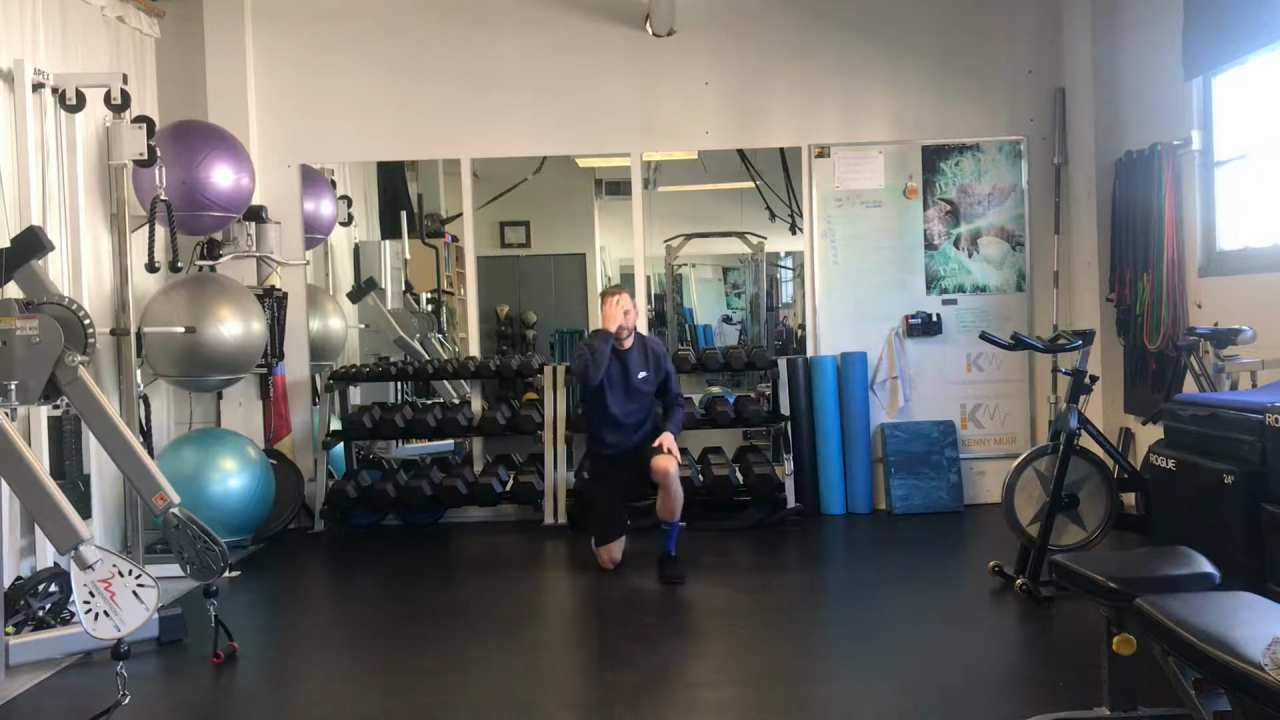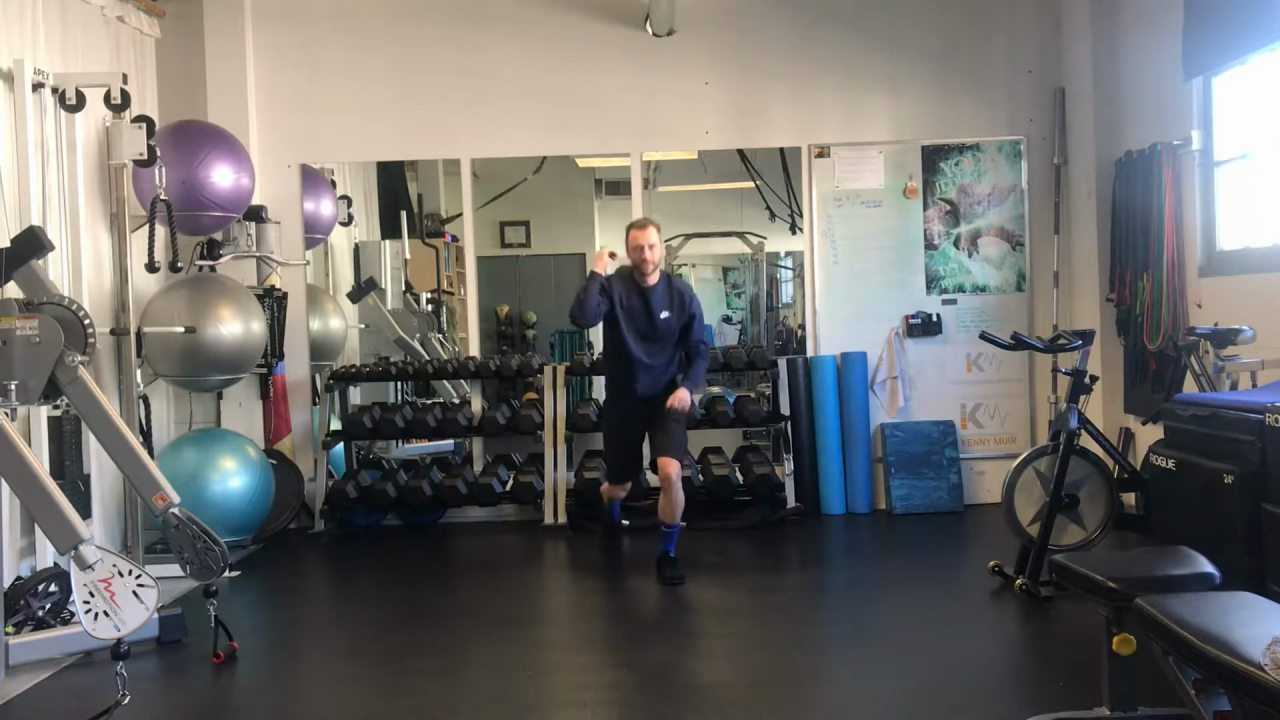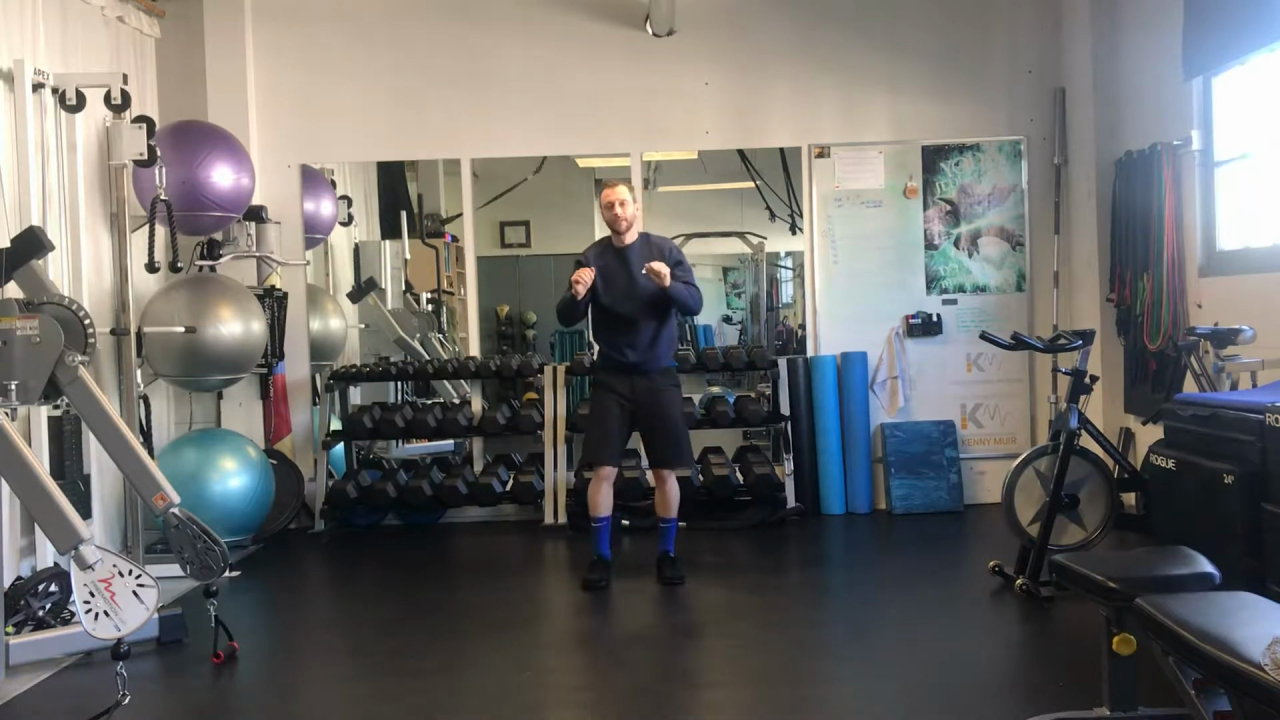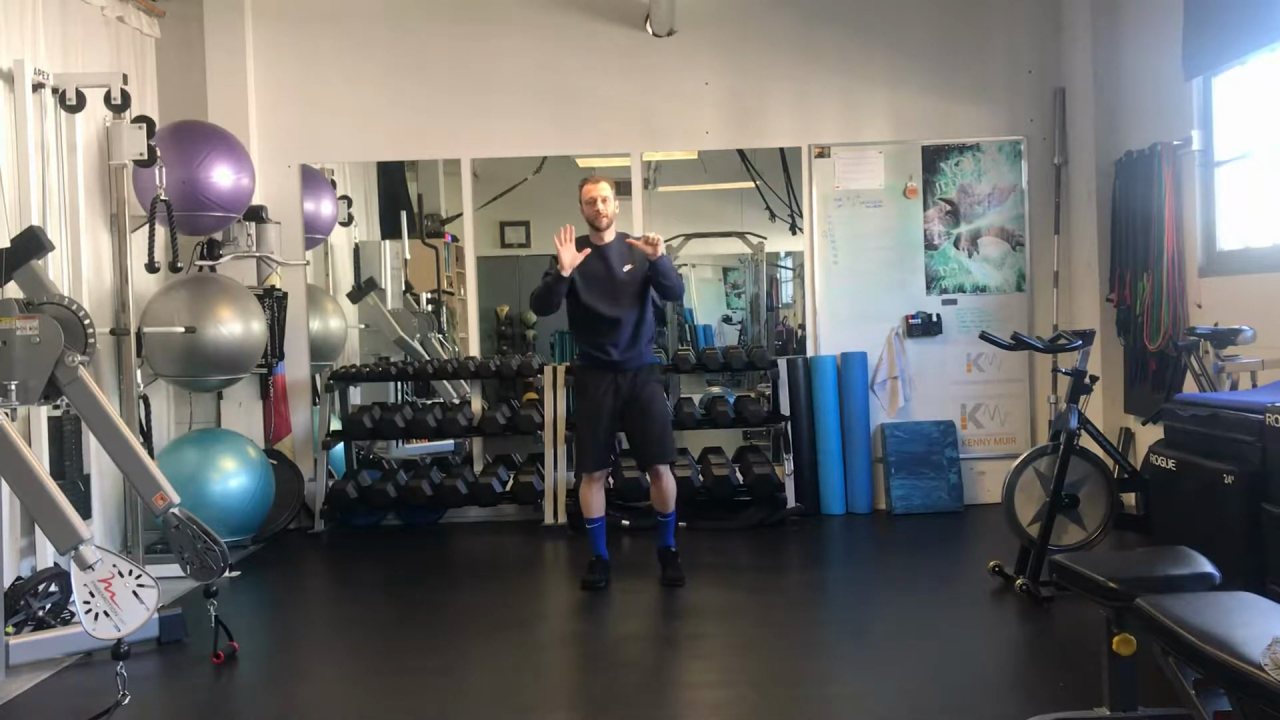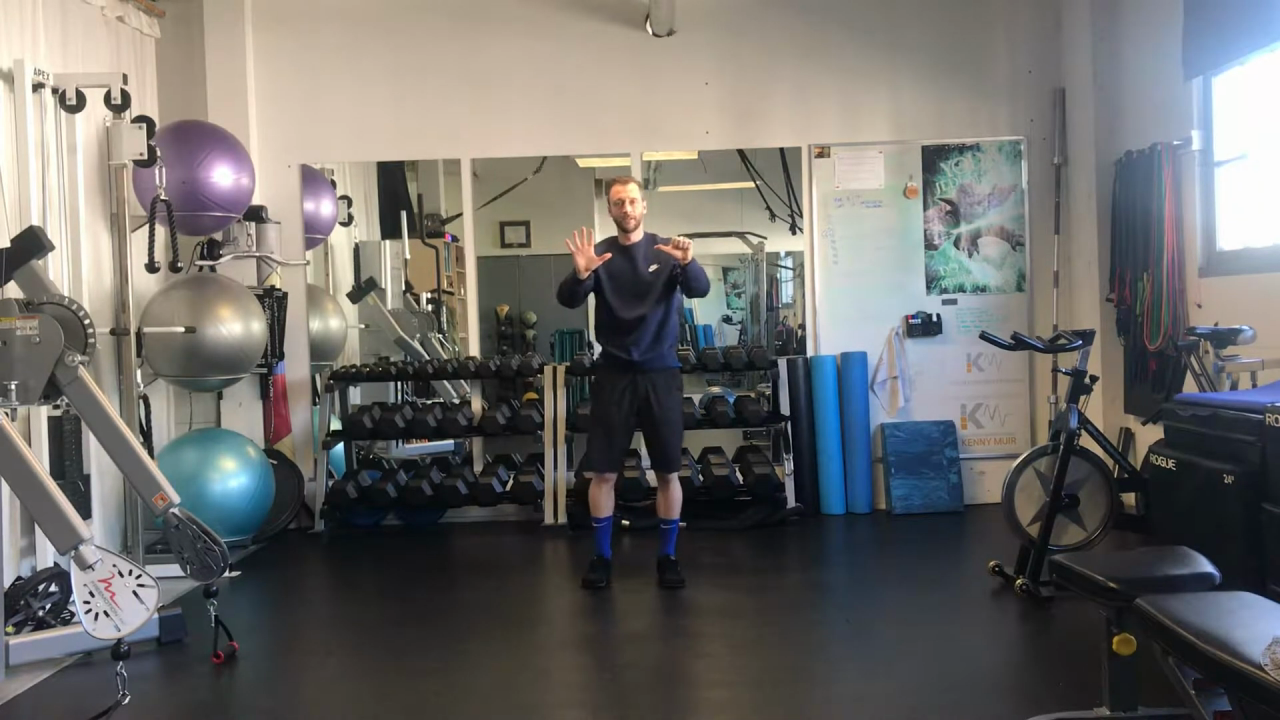
dt=0.5s
person 1, frame 1
left shoulder: (655, 351)
right shoulder: (592, 348)
left elbow: (674, 401)
right elbow: (586, 380)
left wrist: (669, 431)
right wrist: (606, 331)
left hip: (645, 442)
right hip: (606, 454)
left knee: (667, 470)
right knee: (609, 559)
left ankle: (668, 553)
right ankle: (602, 532)
person 1, frame 2
left shoulder: (681, 293)
right shoulder: (612, 286)
left elbow: (699, 349)
right elbow: (580, 319)
left wrist: (687, 386)
right wrist: (597, 274)
left hip: (666, 398)
right hip: (621, 401)
left knee: (670, 473)
right knee: (617, 486)
left ankle: (667, 555)
right ankle: (611, 517)
person 1, frame 3
left shoulder: (664, 250)
right shoulder: (592, 258)
left elbow: (694, 304)
right elbow: (567, 319)
left wrist: (668, 283)
right wrist: (575, 295)
left hip: (659, 376)
right hip: (611, 379)
left knee: (665, 472)
right knee: (603, 471)
left ankle: (666, 554)
right ankle: (601, 556)
person 1, frame 4
left shoulder: (640, 250)
right shoulder: (572, 252)
left elbow: (673, 293)
right elbow: (541, 306)
left wrist: (659, 261)
right wrist: (561, 272)
left hip: (641, 371)
right hip: (595, 375)
left knee: (659, 466)
right knee: (593, 472)
left ankle: (668, 549)
right ankle: (599, 557)
person 1, frame 5
left shoulder: (666, 250)
right shoulder: (600, 253)
left elbow: (699, 290)
right elbow: (568, 300)
left wrist: (688, 263)
right wrist: (581, 273)
left hip: (661, 373)
right hip: (613, 375)
left knee: (668, 473)
right knee: (603, 473)
left ankle: (668, 556)
right ankle: (601, 556)
